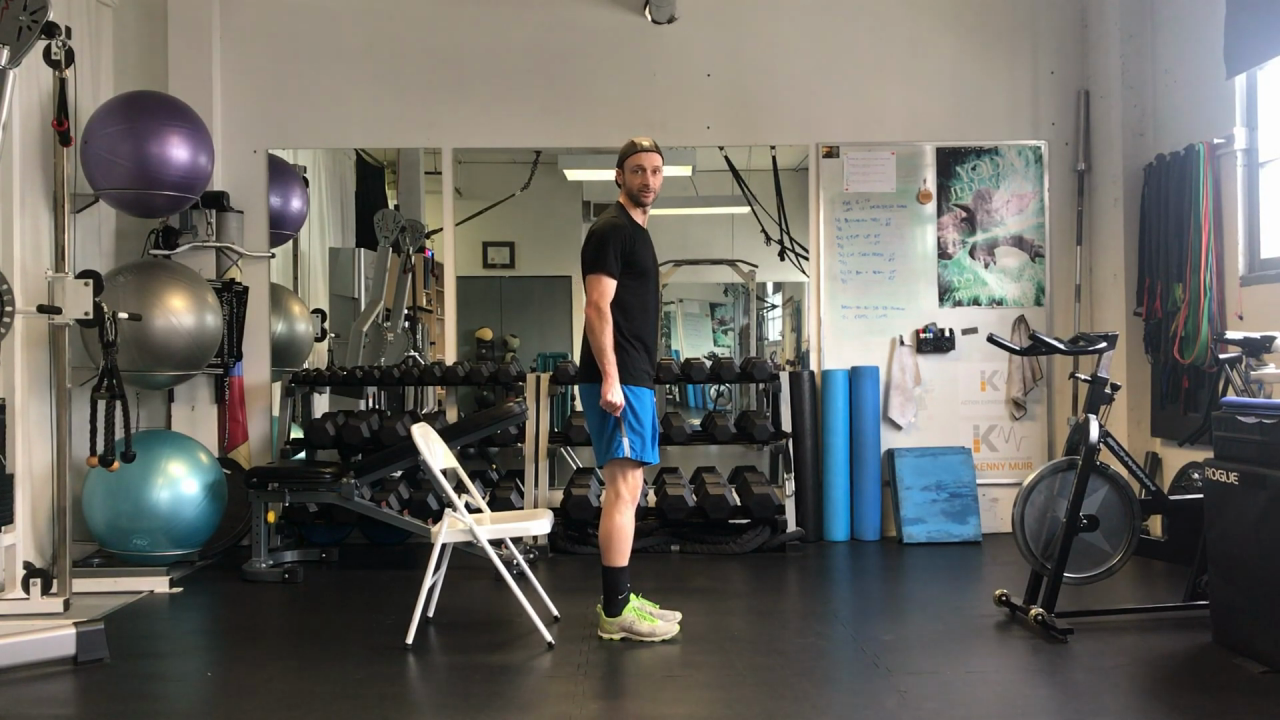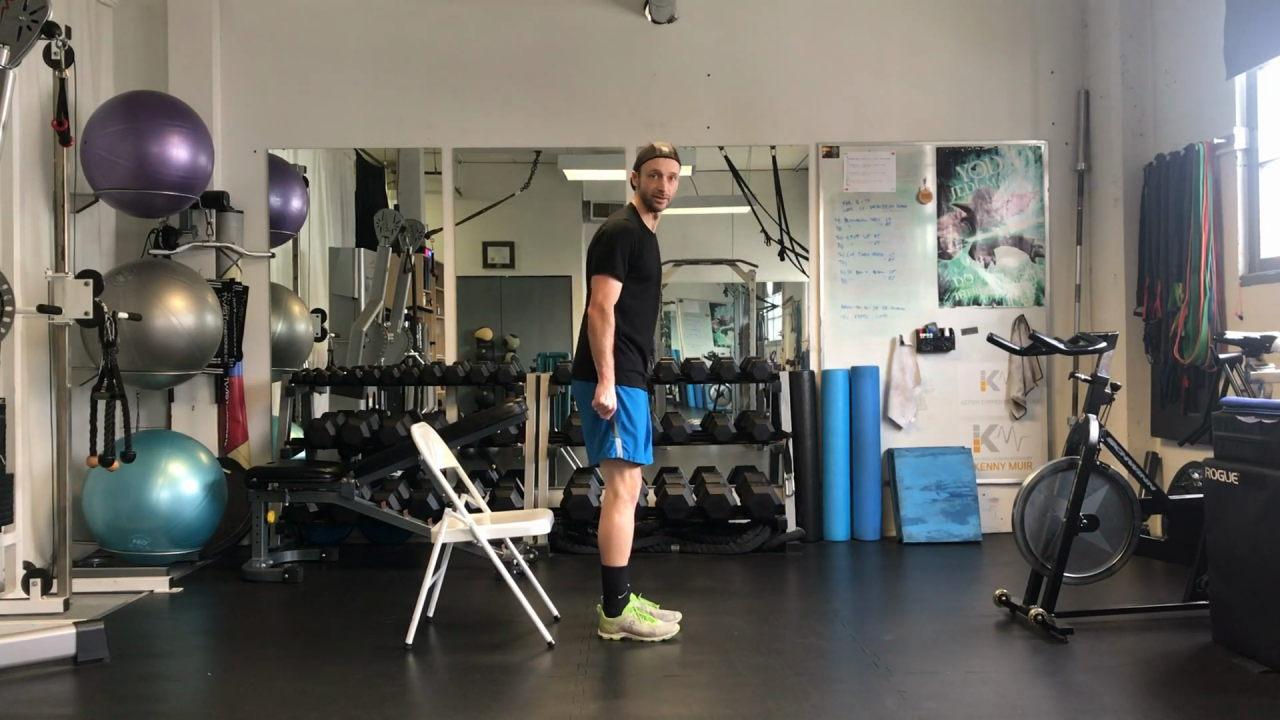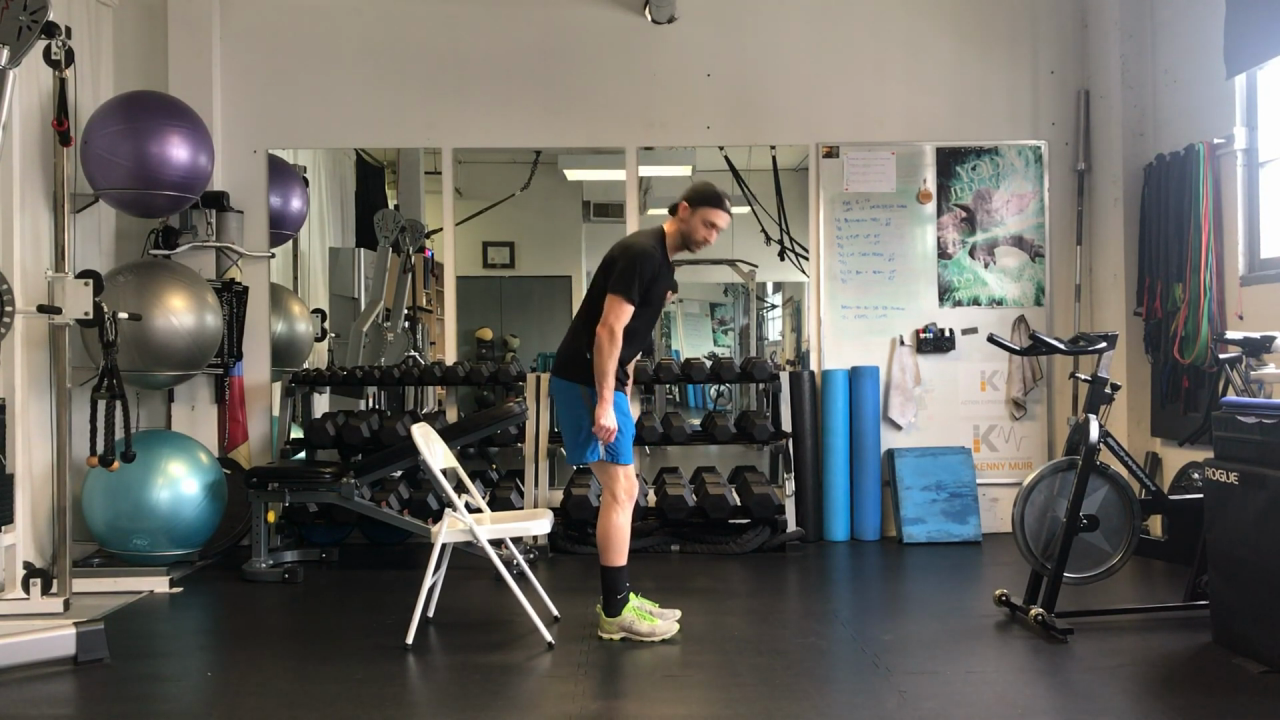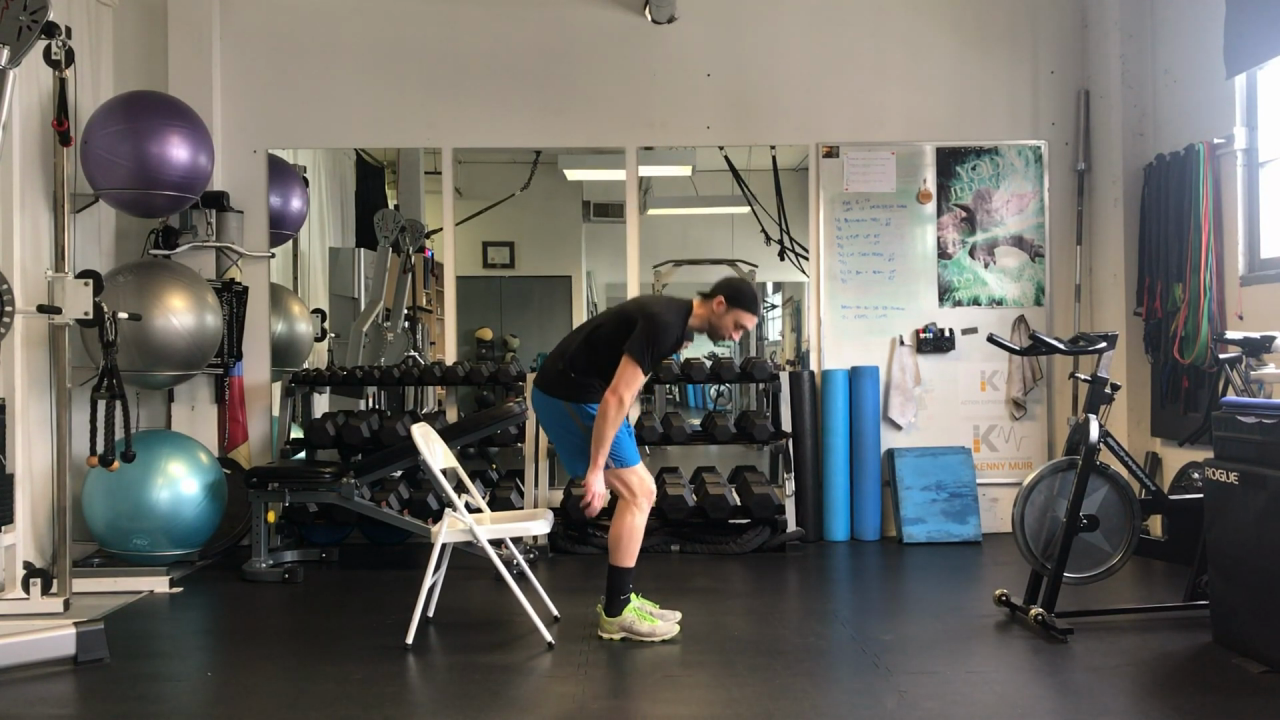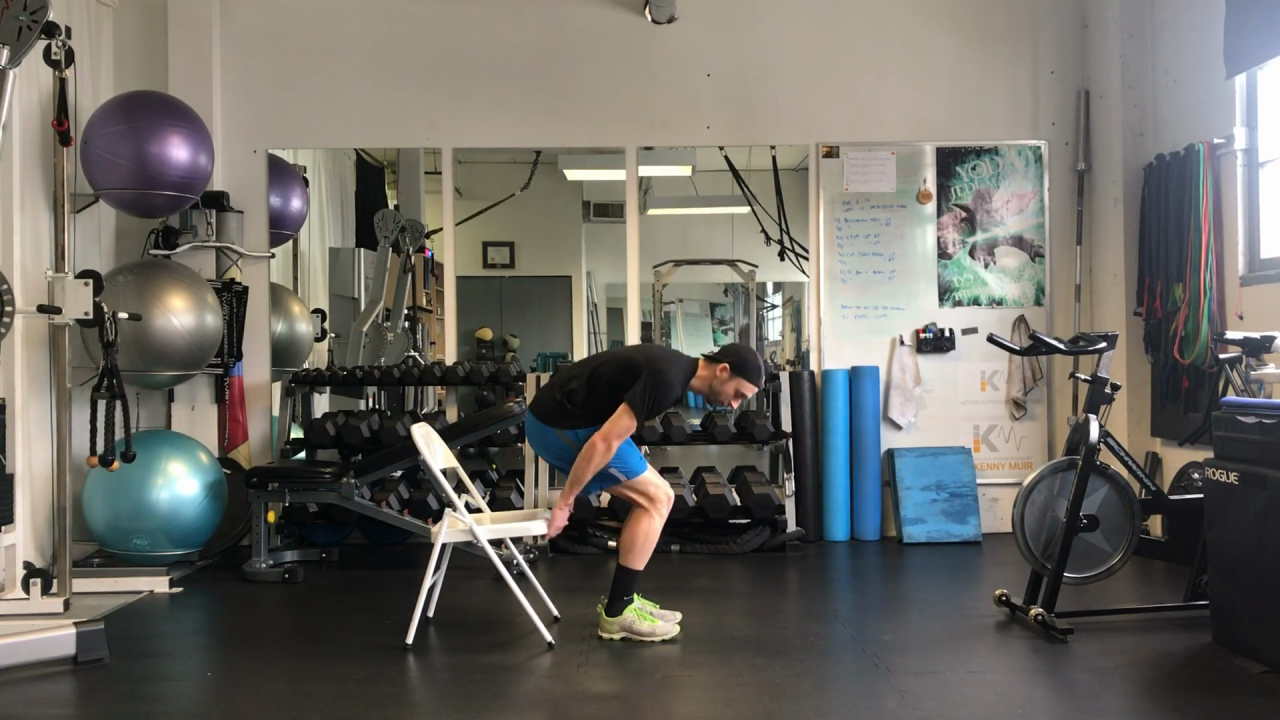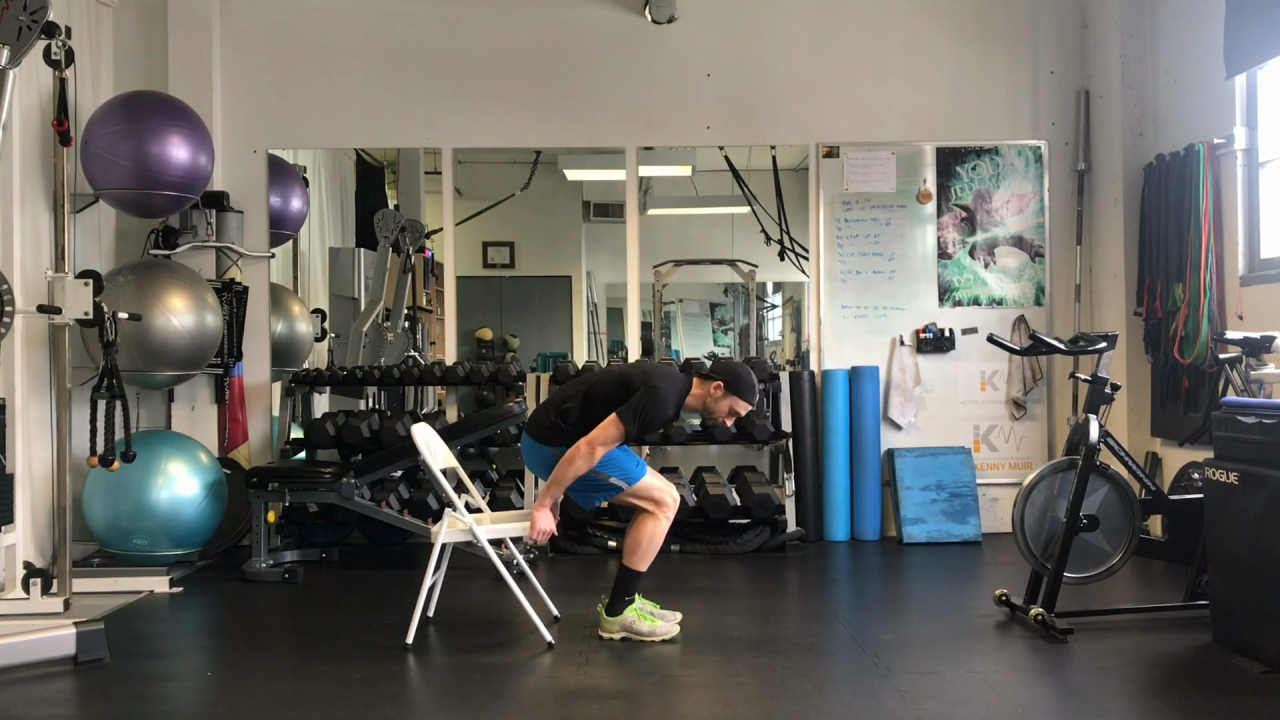
dt=0.3s
person 1, frame 1
left shoulder: (636, 232)
right shoulder: (612, 230)
right elbow: (598, 307)
right wrist: (611, 379)
left hip: (634, 377)
right hip: (618, 379)
left knee: (628, 489)
right knee: (623, 490)
left ankle: (620, 599)
right ankle: (615, 610)
person 1, frame 2
left shoulder: (643, 235)
right shoulder: (621, 232)
right elbow: (600, 309)
right wrist: (606, 382)
left hip: (628, 379)
right hip: (613, 380)
left knee: (626, 490)
right knee: (623, 490)
left ankle: (620, 598)
right ankle: (616, 611)
person 1, frame 3
left shoulder: (660, 261)
right shoulder: (643, 254)
right elbow: (608, 331)
left wrist: (622, 397)
right wrist: (604, 404)
left hip: (599, 381)
right hip: (583, 379)
left knee: (623, 489)
right knee: (619, 491)
left ankle: (619, 599)
right ankle: (615, 612)
person 1, frame 4
left shoulder: (673, 320)
right shoulder: (663, 323)
right elbow: (617, 397)
left wrist: (619, 439)
right wrist: (595, 470)
left hip: (579, 393)
right hip: (567, 394)
left knee: (641, 492)
right knee: (637, 493)
left ankle: (620, 599)
right ankle: (617, 612)
person 1, frame 5
left shoulder: (676, 370)
right shoulder: (667, 379)
right elbow: (604, 442)
right wrist: (565, 502)
left hip: (564, 419)
right hip: (559, 423)
left knee: (656, 497)
right knee: (656, 499)
left ankle: (622, 600)
right ankle: (618, 613)
person 1, frame 6
left shoulder: (672, 386)
right shoulder: (662, 396)
right elbow: (589, 448)
left wrist: (554, 494)
right wrist: (543, 505)
left hip: (560, 435)
right hip: (554, 442)
left knee: (658, 500)
right knee: (663, 502)
left ankle: (622, 600)
right ankle: (618, 613)
